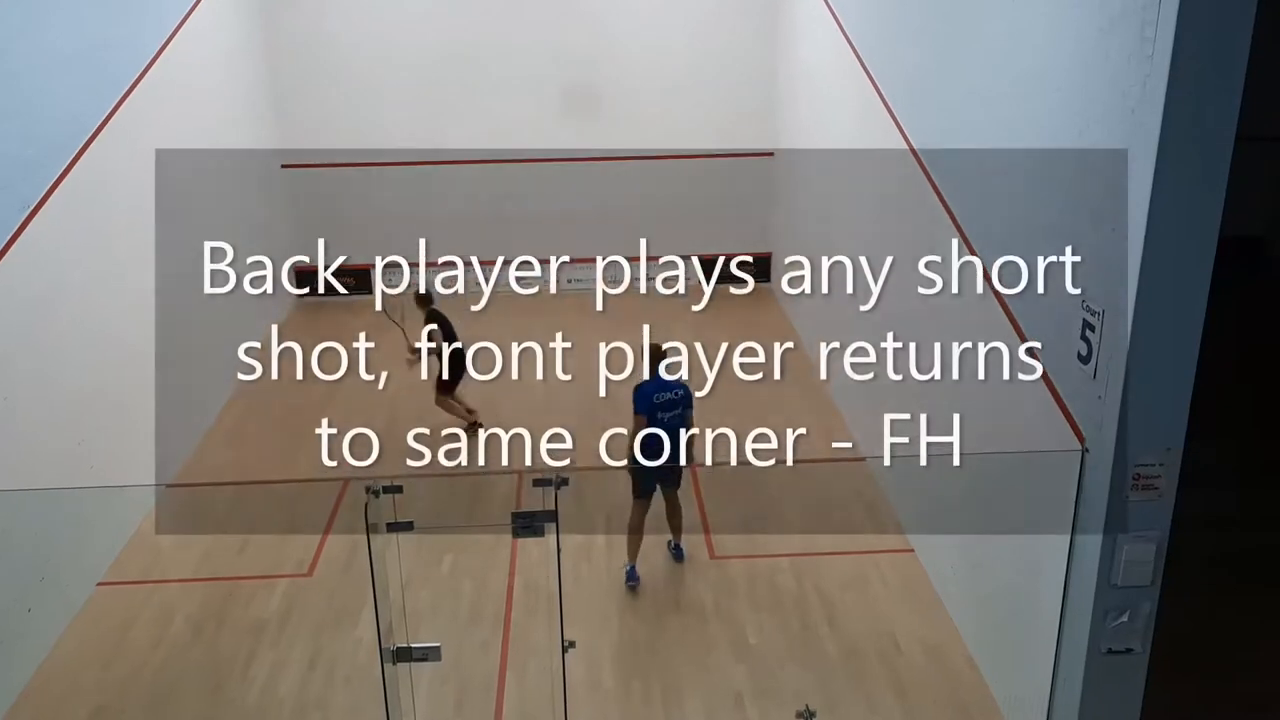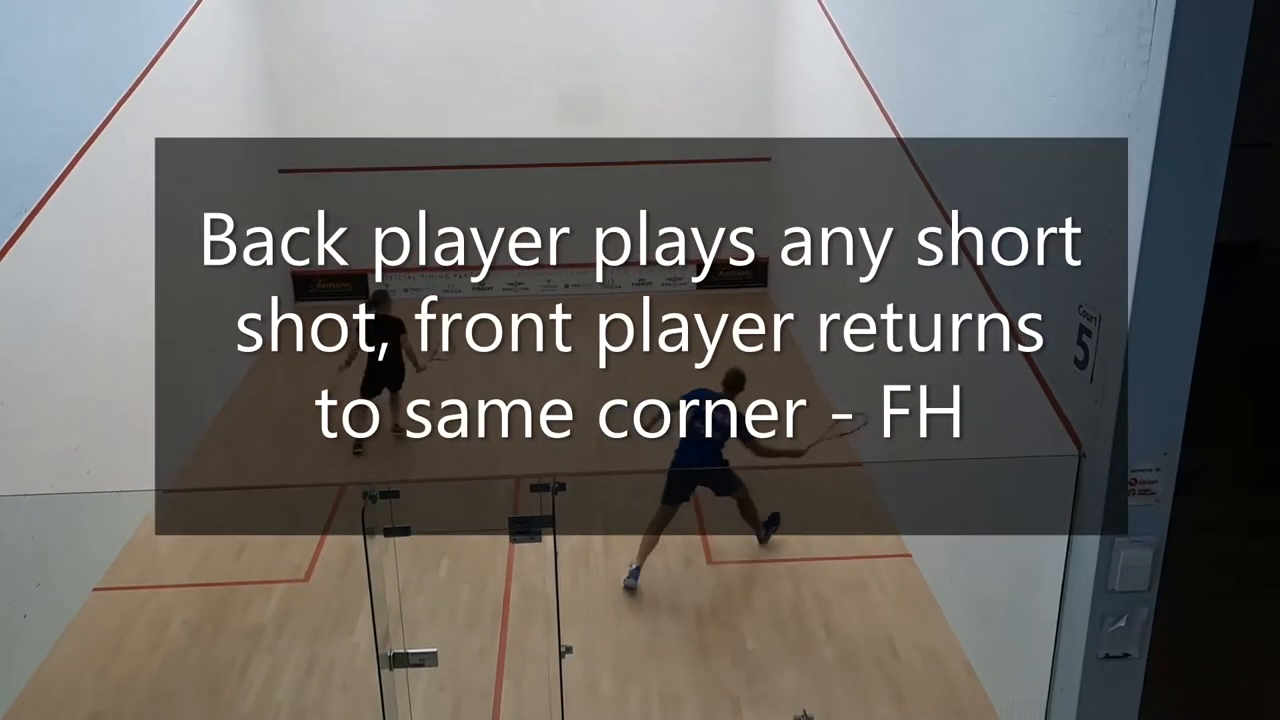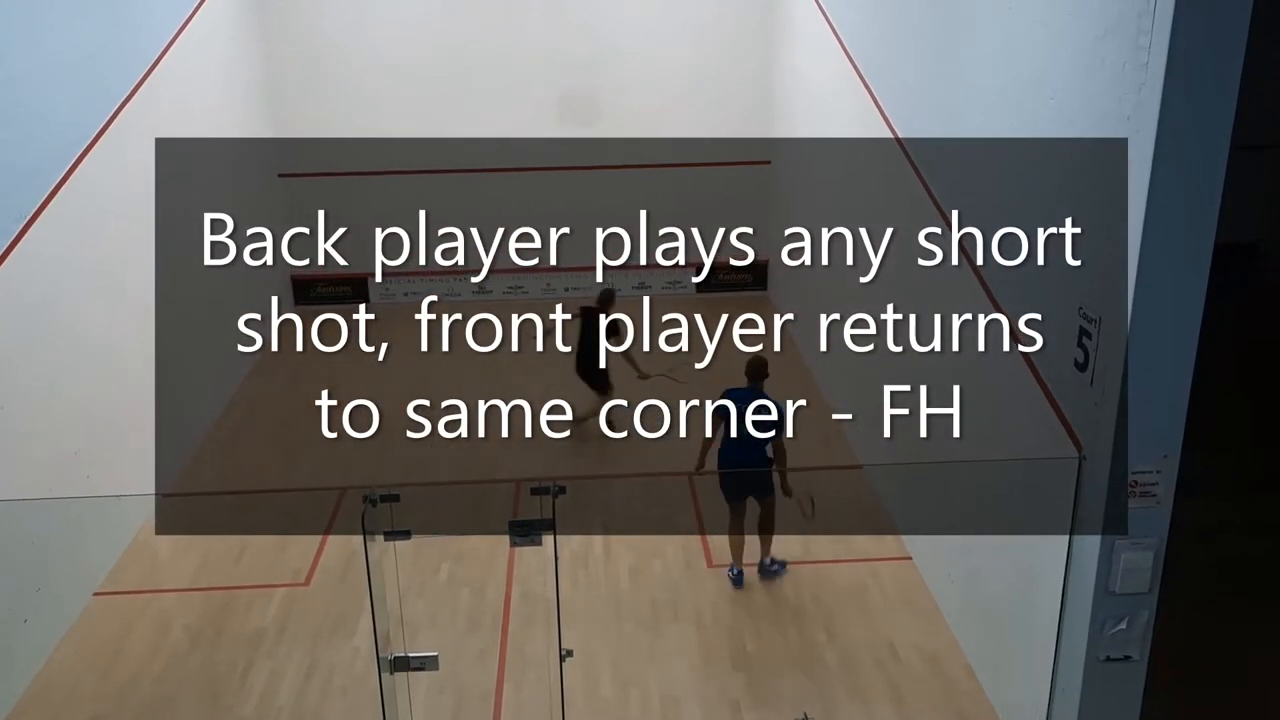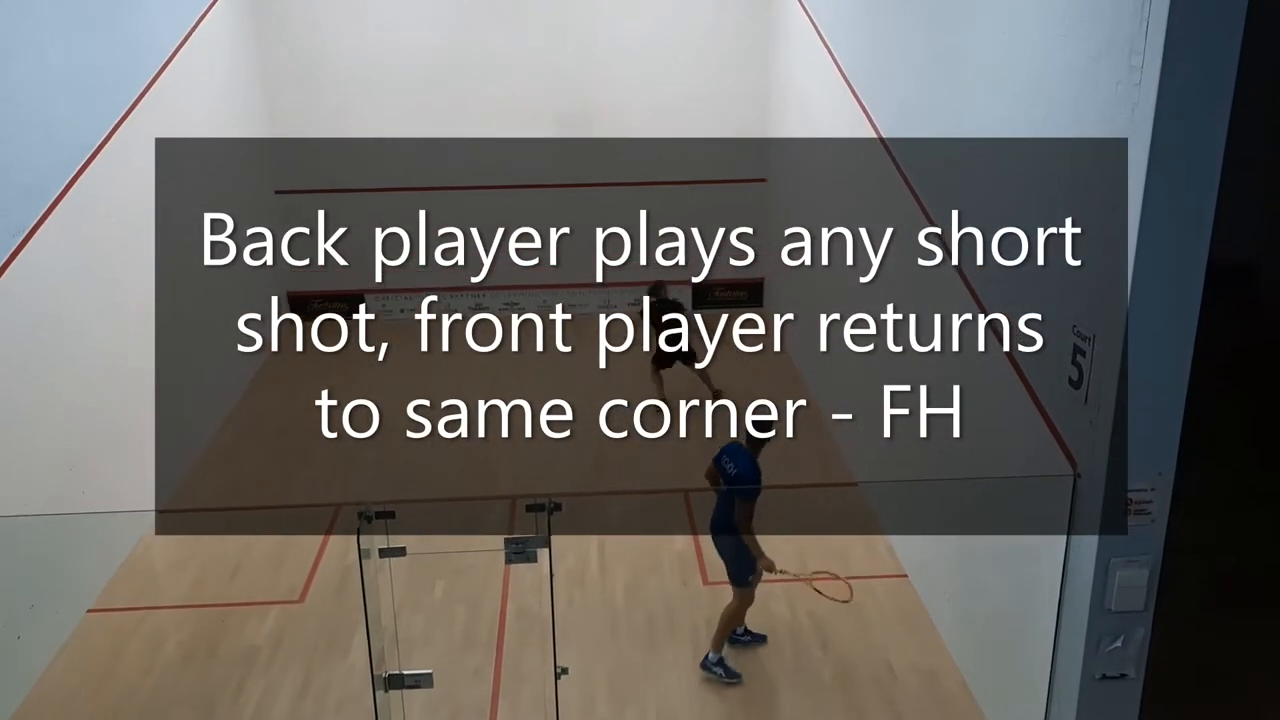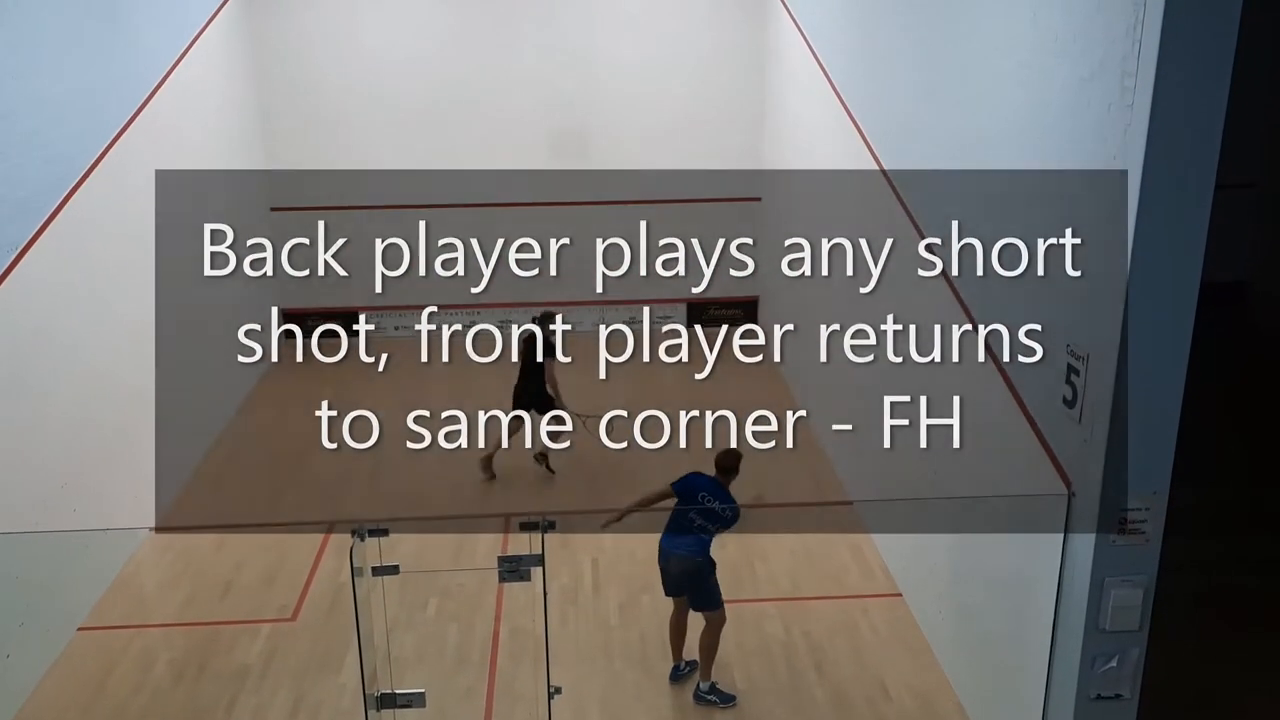
dt=1s
person 1, frame 1
left shoulder: (643, 389)
right shoulder: (683, 388)
left elbow: (639, 429)
right elbow: (689, 423)
left wrist: (632, 457)
right wrist: (687, 451)
left hip: (648, 455)
right hip: (674, 453)
left knee: (639, 510)
right knee: (672, 498)
left ankle: (632, 568)
right ankle: (677, 546)
person 1, frame 2
left shoulder: (699, 396)
right shoulder: (735, 417)
left elbow: (671, 408)
right elbow: (758, 450)
left wrist: (650, 422)
right wrist: (790, 453)
left hip: (682, 465)
right hip: (711, 467)
left knee: (661, 518)
right knee: (742, 493)
left ankle: (635, 570)
right ankle: (762, 531)
person 1, frame 3
left shoulder: (729, 397)
right shoulder: (773, 408)
left elbow: (712, 431)
right elbow: (778, 448)
left wrist: (701, 460)
right wrist: (784, 480)
left hip: (728, 464)
right hip: (757, 466)
left knee: (736, 514)
right knee: (768, 508)
left ankle: (737, 570)
right ankle: (766, 562)
person 1, frame 4
left shoulder: (730, 449)
right shoulder: (750, 472)
left elbow: (710, 475)
right elbow: (742, 520)
right wrist: (761, 556)
left hip: (721, 526)
right hip: (731, 533)
left knee: (752, 577)
right knee: (744, 597)
left ankle: (738, 631)
right ankle: (713, 658)
person 1, frame 5
left shoulder: (695, 481)
right shoulder: (732, 510)
left elbow: (656, 497)
left wrist: (621, 514)
left hip: (667, 553)
right hip: (695, 563)
left knee: (680, 608)
right knee: (716, 620)
left ankle: (679, 666)
right ankle: (704, 688)
